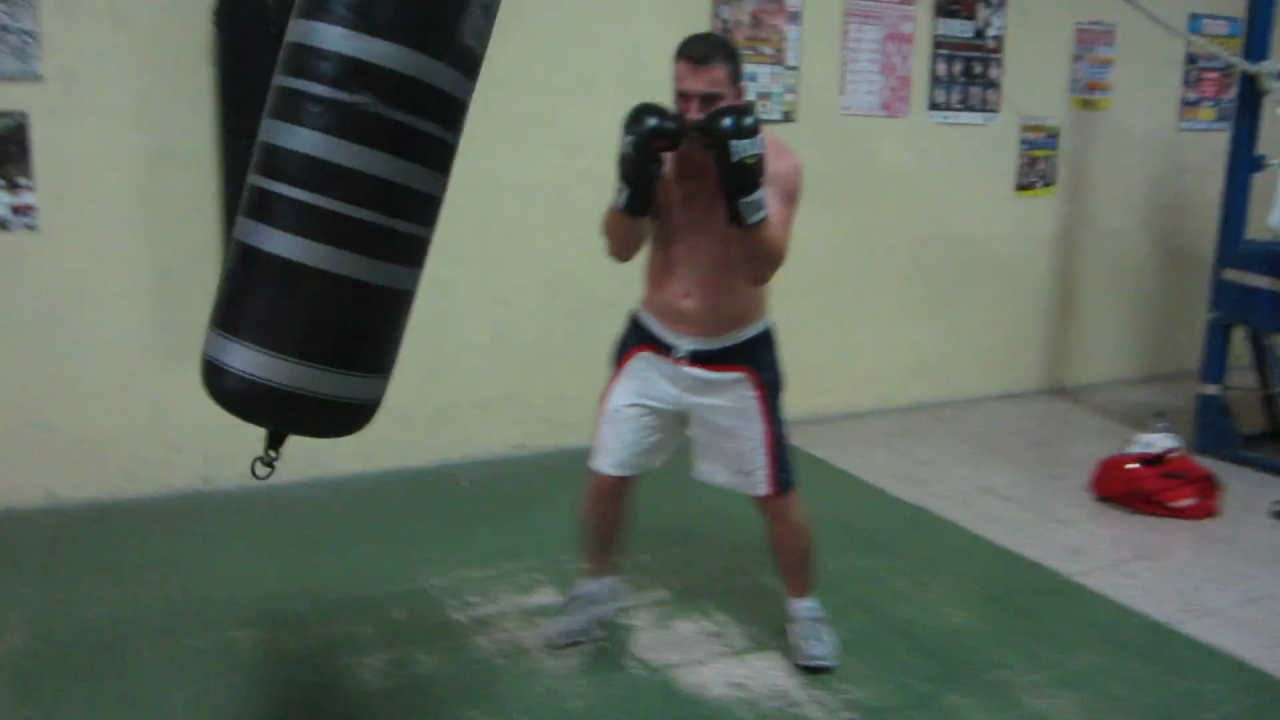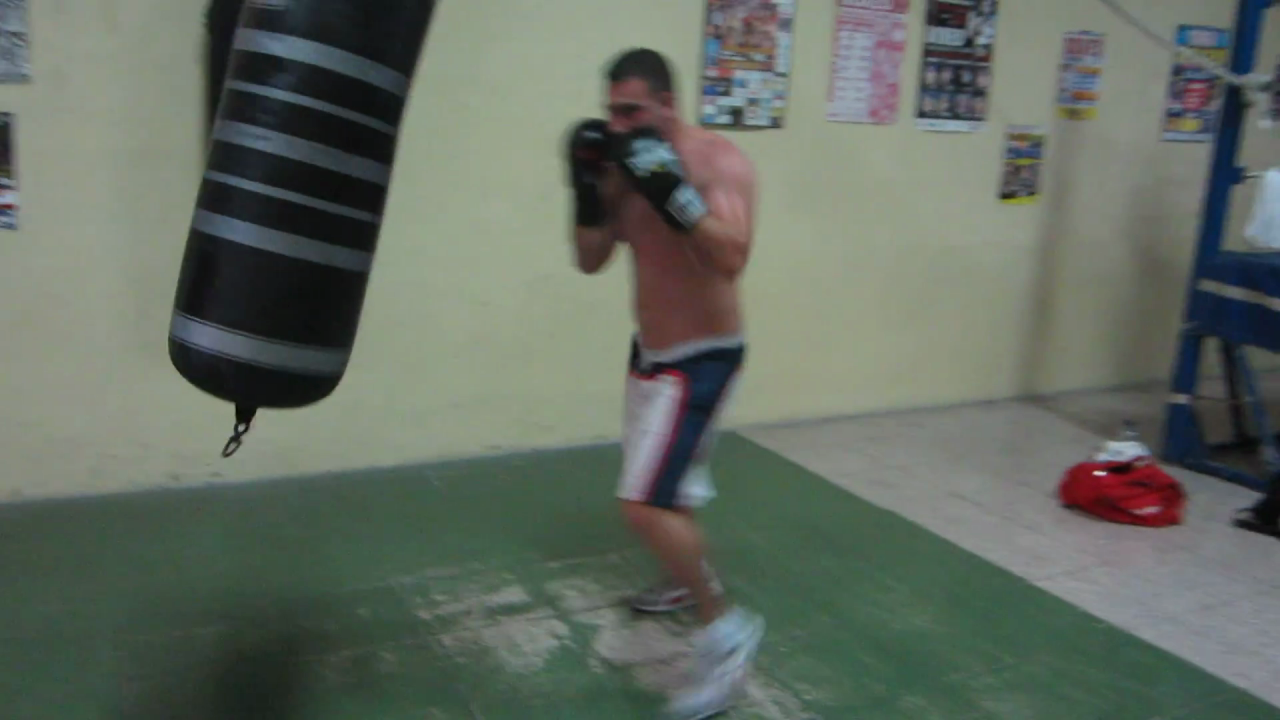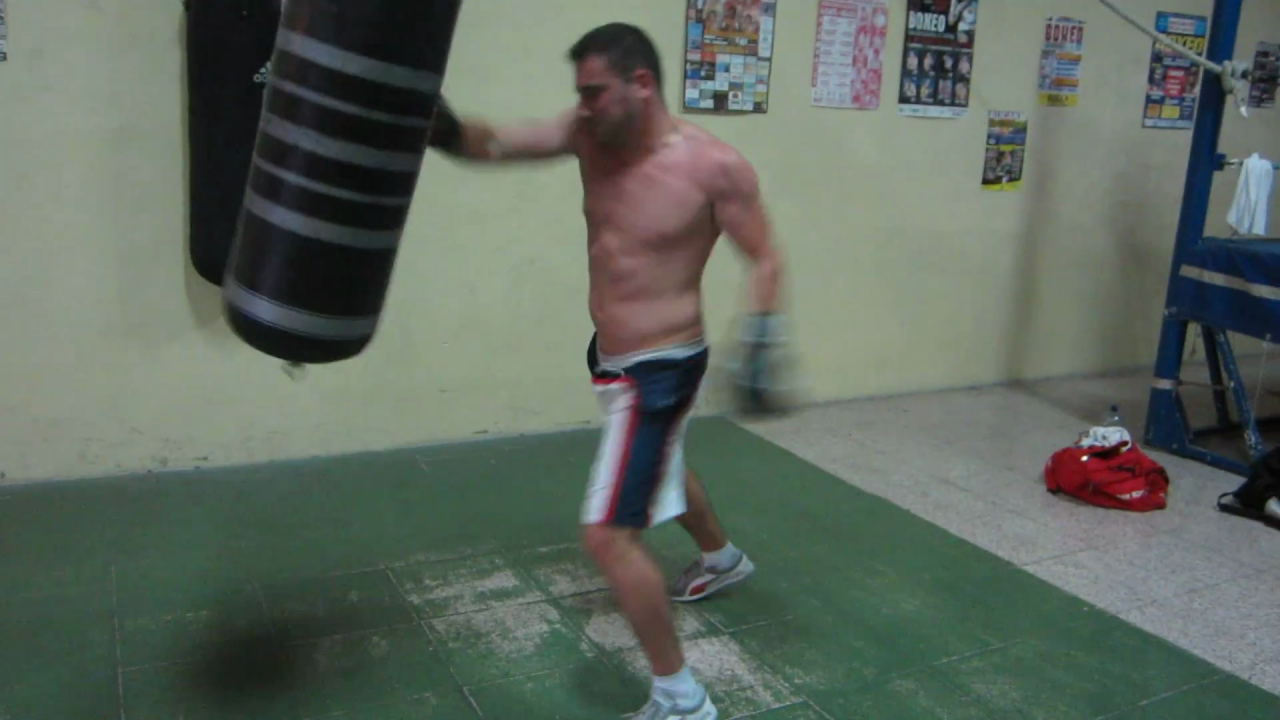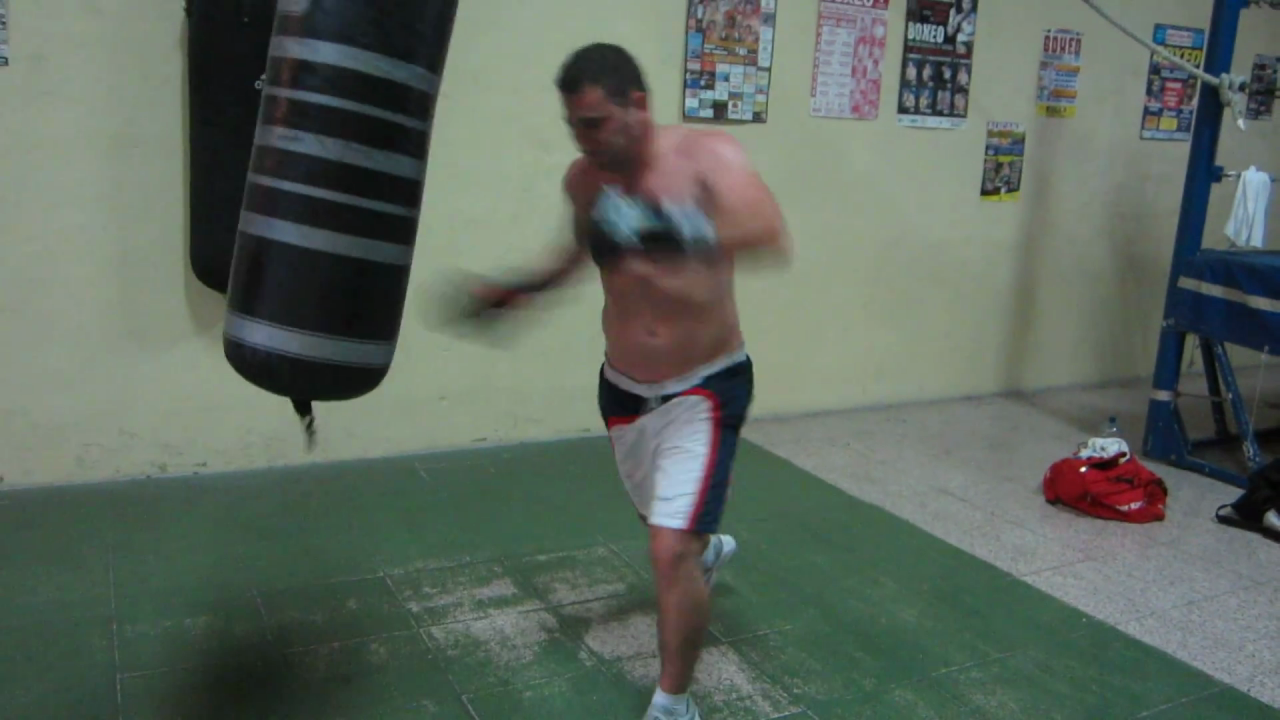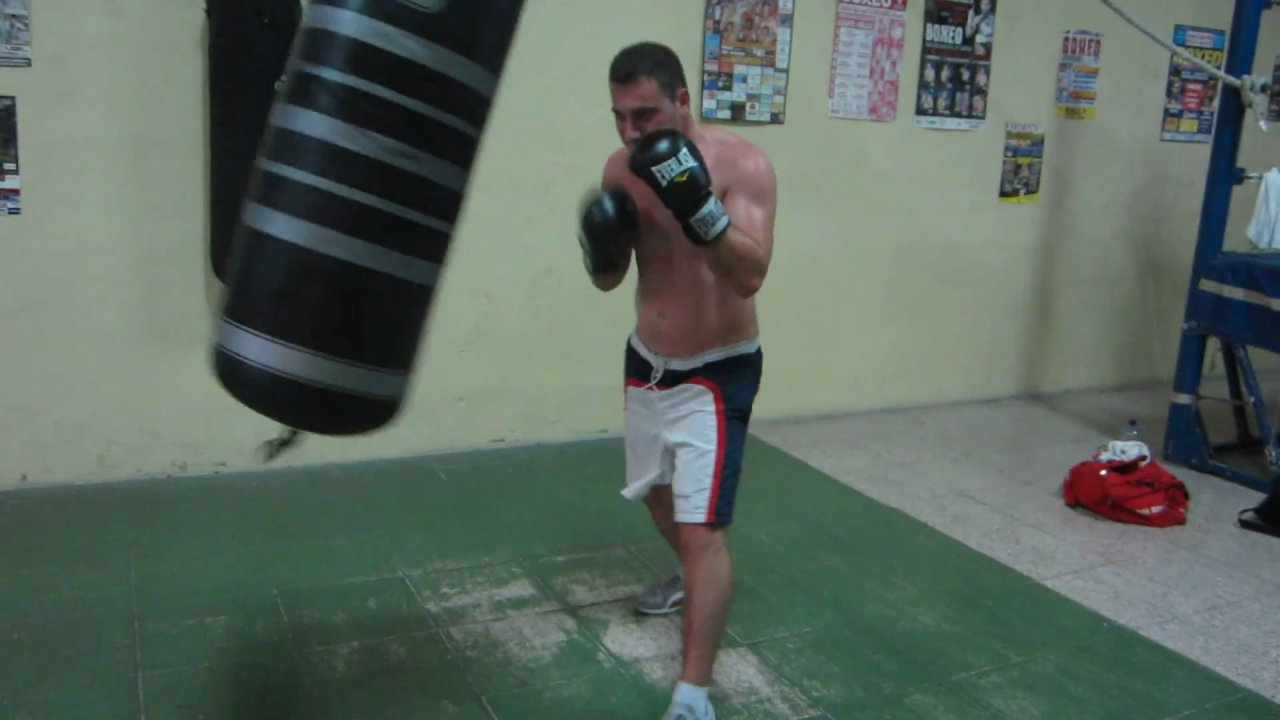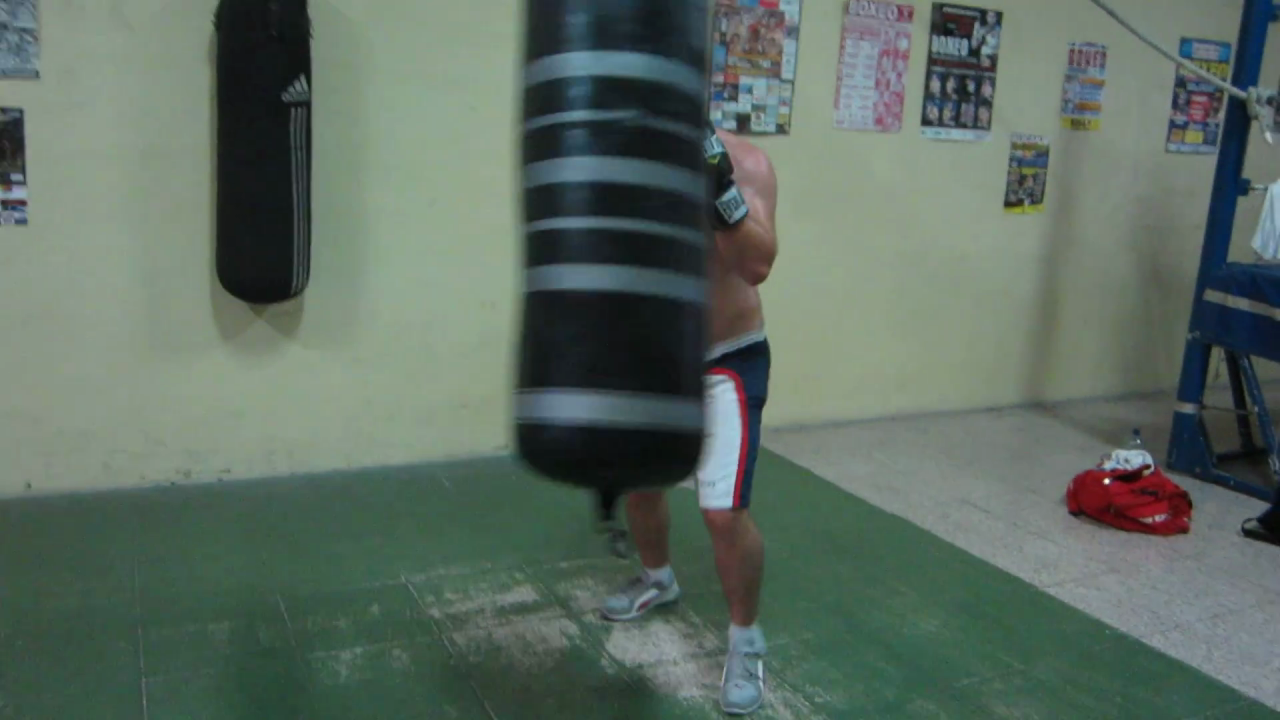
dt=0.4s
person 1, frame 1
left shoulder: (775, 160)
right shoulder: (654, 146)
left elbow: (762, 267)
right elbow: (619, 248)
left wrist: (745, 183)
right wrist: (633, 174)
left hip: (736, 354)
right hip: (652, 344)
left knee: (773, 494)
right knee: (605, 473)
left ankle: (804, 607)
right ankle: (596, 586)
person 1, frame 2
left shoulder: (720, 161)
right shoulder: (626, 172)
left elbow: (730, 258)
right elbow: (590, 259)
left wrist: (672, 189)
right wrist: (587, 189)
left hip: (701, 361)
right hip: (651, 355)
left knee: (651, 506)
right knee: (656, 489)
left ankle: (724, 631)
right ankle: (688, 581)
person 1, frame 3
left shoulder: (713, 162)
right shoulder: (590, 132)
left elbow: (764, 261)
right elbow: (492, 143)
left wrist: (757, 349)
right wrist: (436, 121)
left hip: (657, 369)
right hip: (612, 354)
left knee: (608, 534)
right knee: (660, 470)
right ankle: (724, 559)
person 1, frame 4
left shoulder: (711, 154)
right shoulder: (586, 178)
left elbow: (768, 241)
left wrist: (655, 224)
right wrist: (520, 288)
left hip: (707, 389)
right hip: (627, 388)
left knee: (671, 551)
right knee: (665, 519)
right ankle: (709, 549)
person 1, frame 5
left shoulder: (743, 163)
right shoulder: (624, 166)
left elbow: (749, 277)
right elbow: (607, 277)
left wrist: (698, 202)
right wrist: (600, 241)
left hip: (719, 373)
right hip: (647, 362)
left knee: (704, 528)
right knee: (655, 491)
right ankle: (691, 578)
person 1, frame 6
left shoulder: (745, 161)
left elbow: (758, 265)
left wrist: (718, 187)
left hip: (729, 363)
left knee: (726, 513)
right knee: (636, 485)
left ankle: (745, 638)
right ankle: (656, 577)
